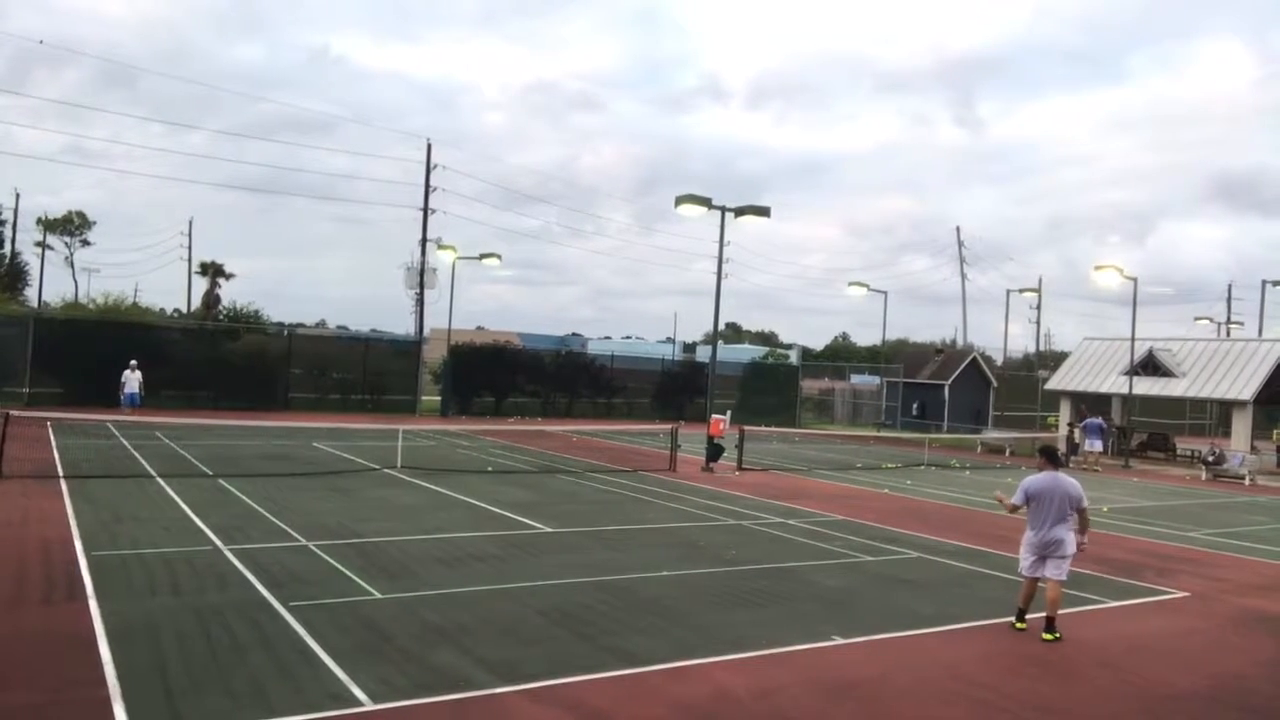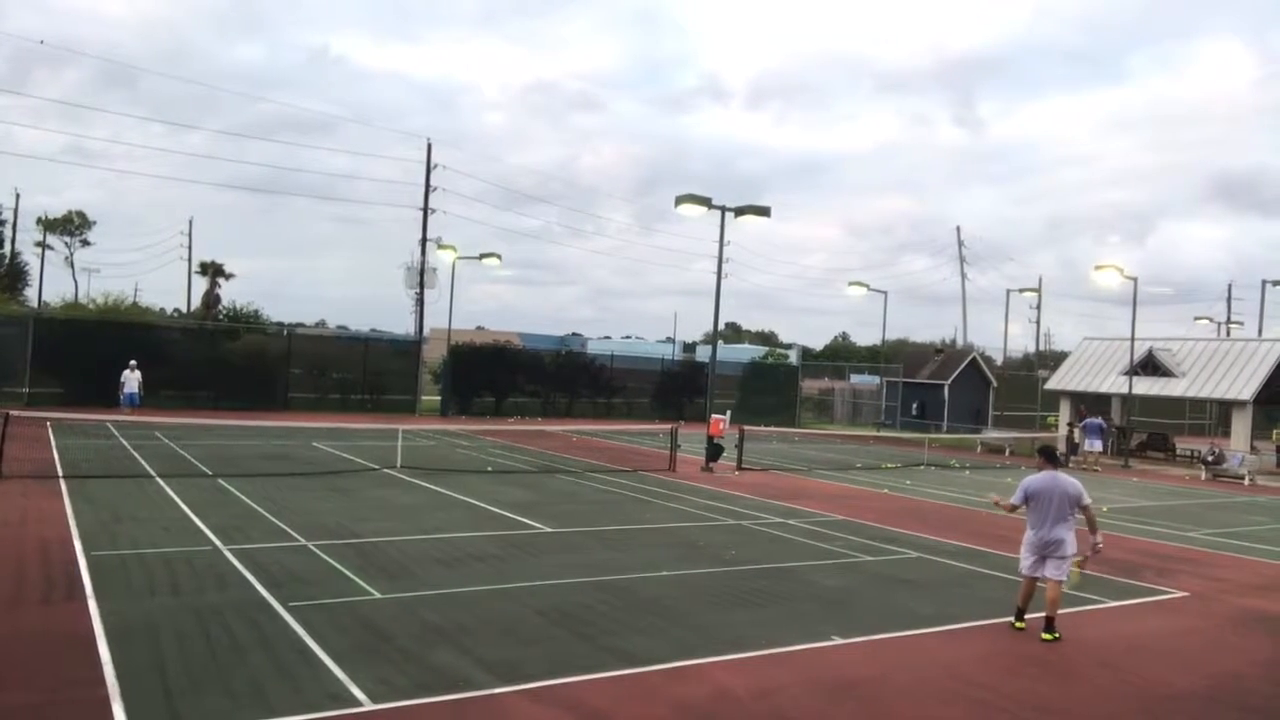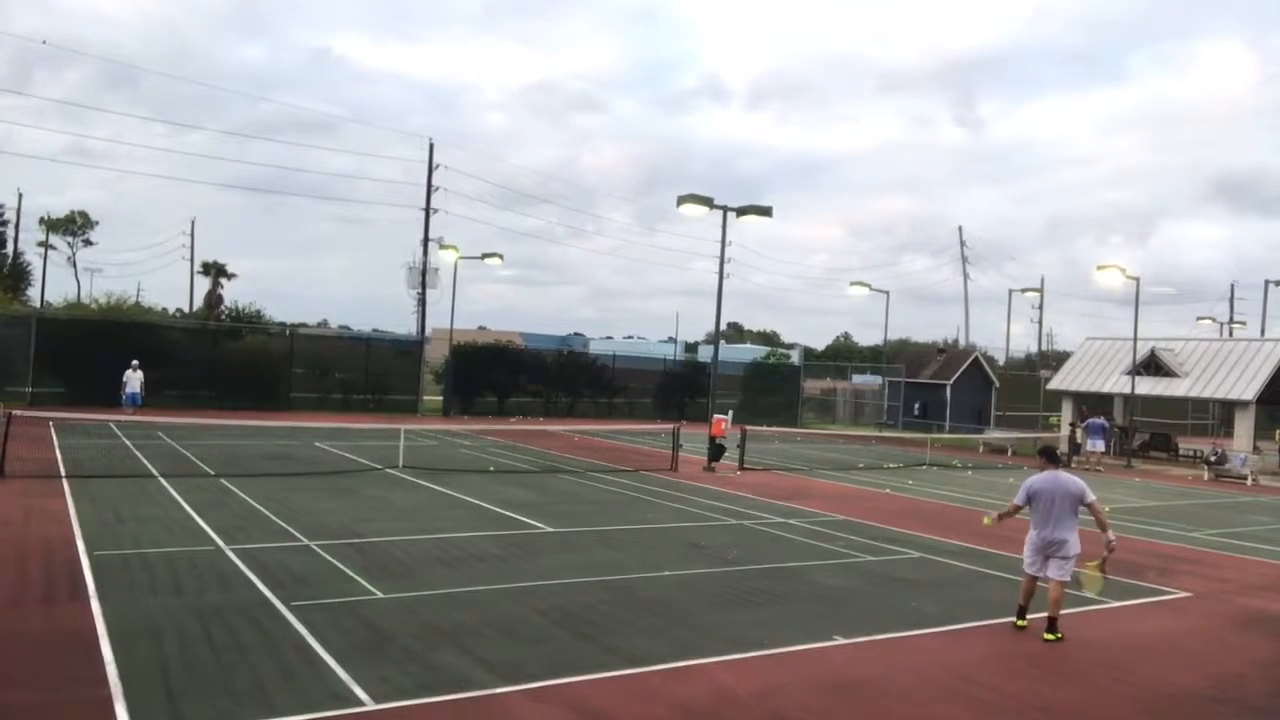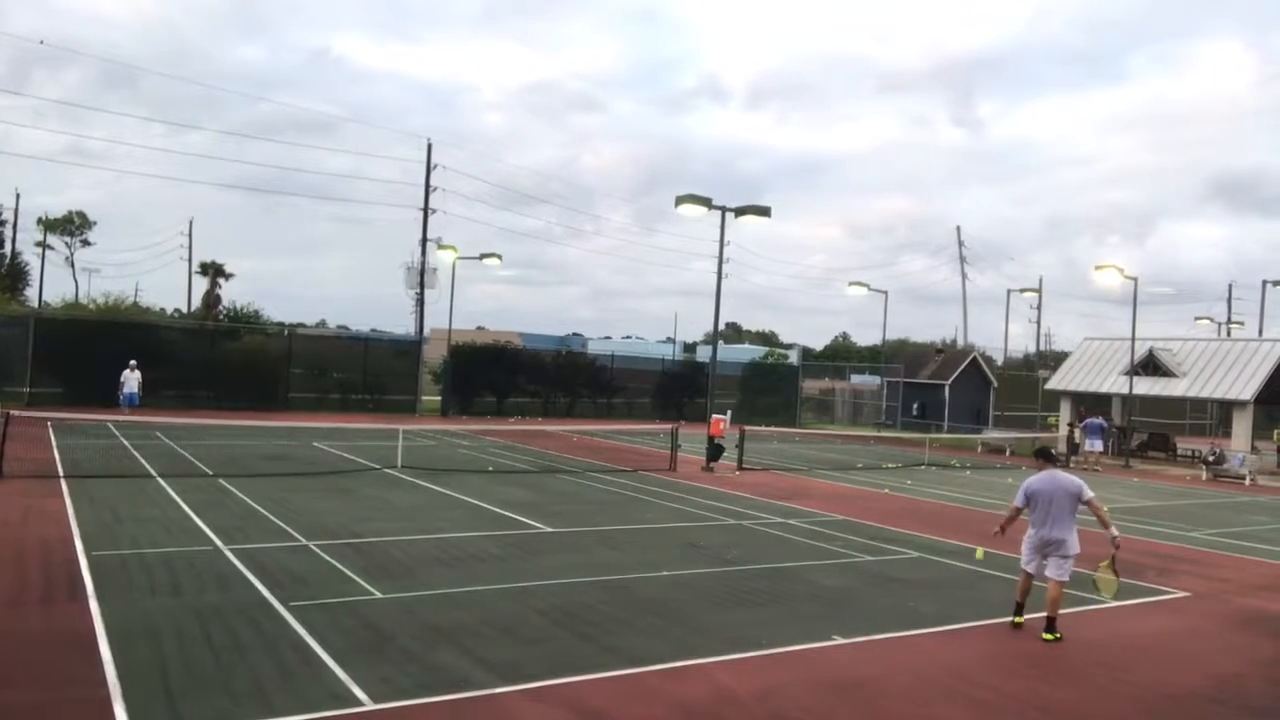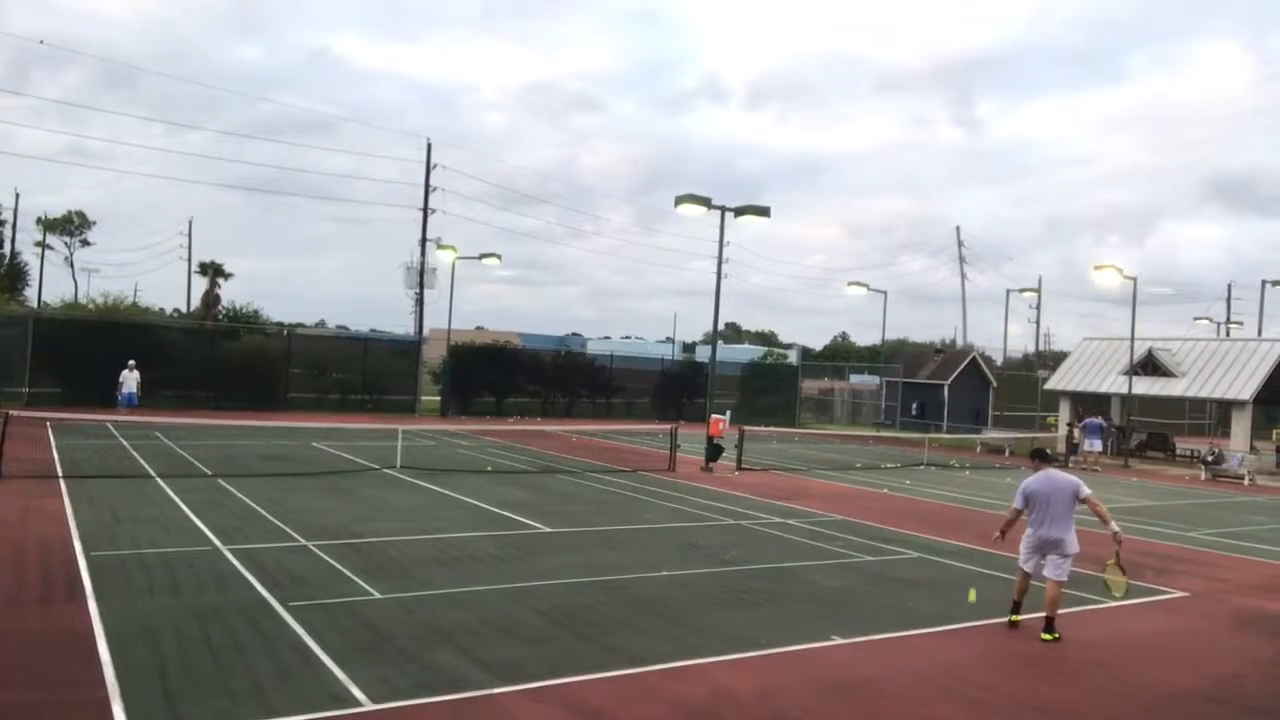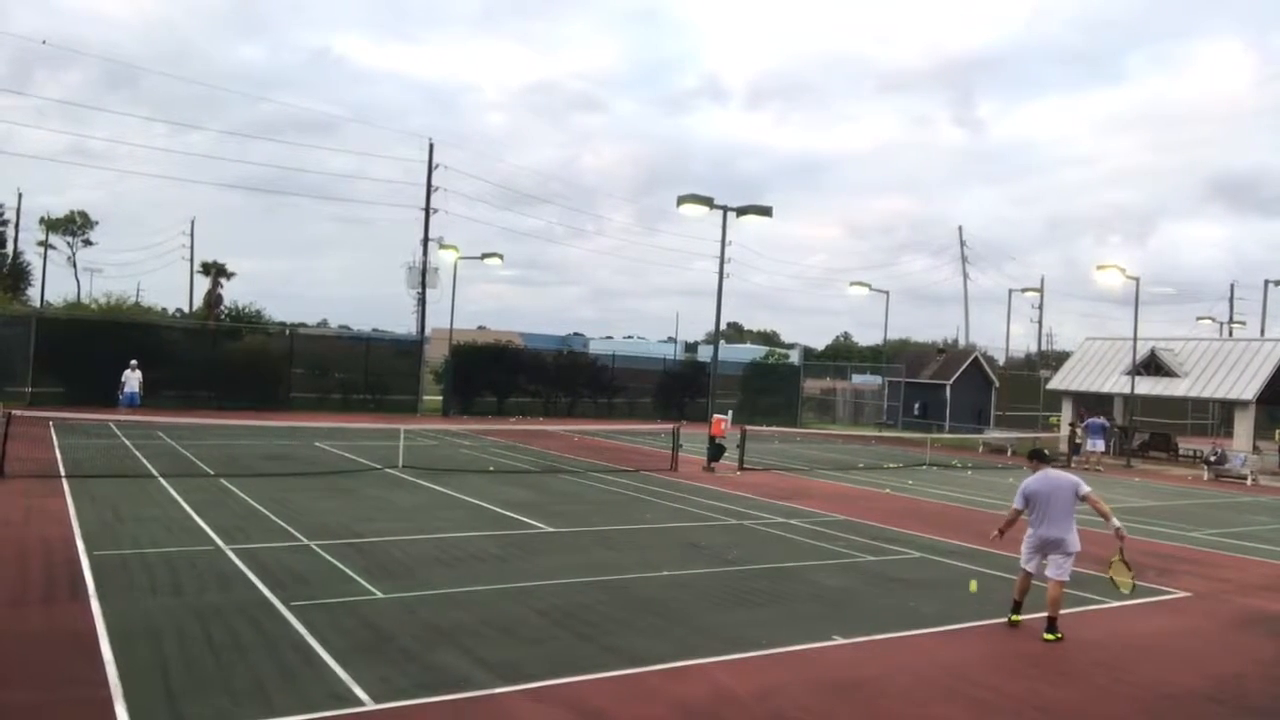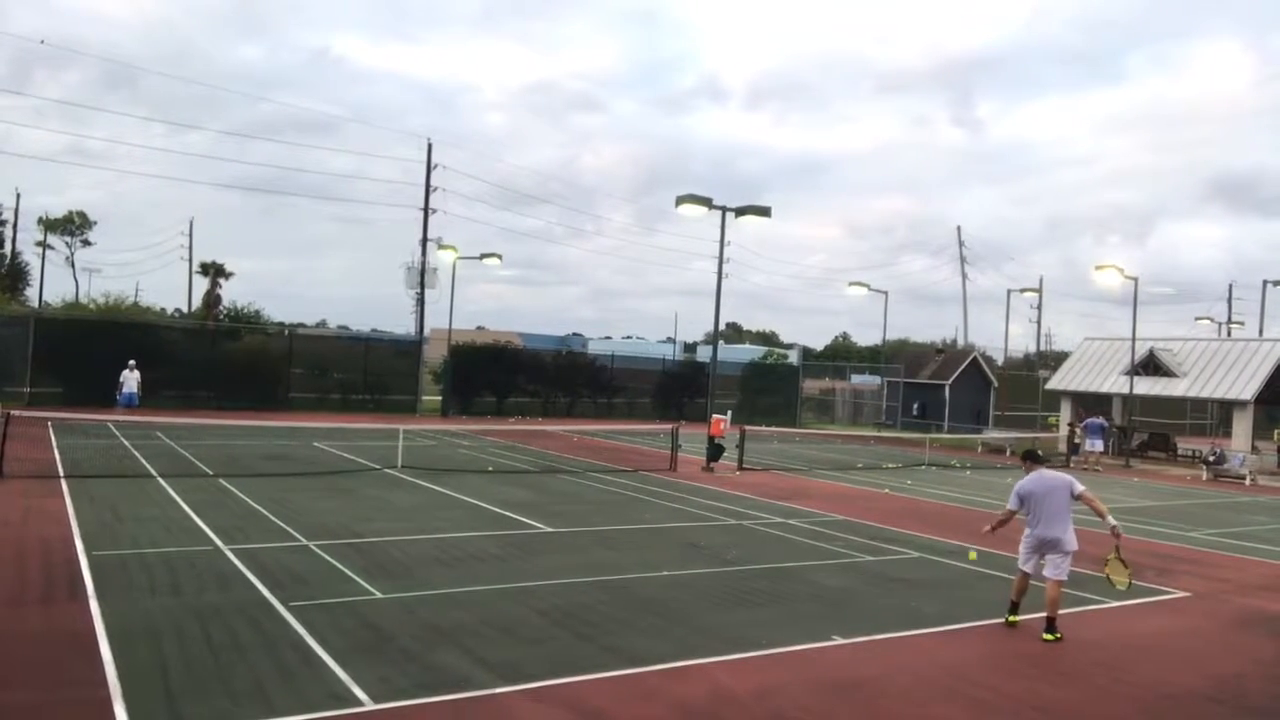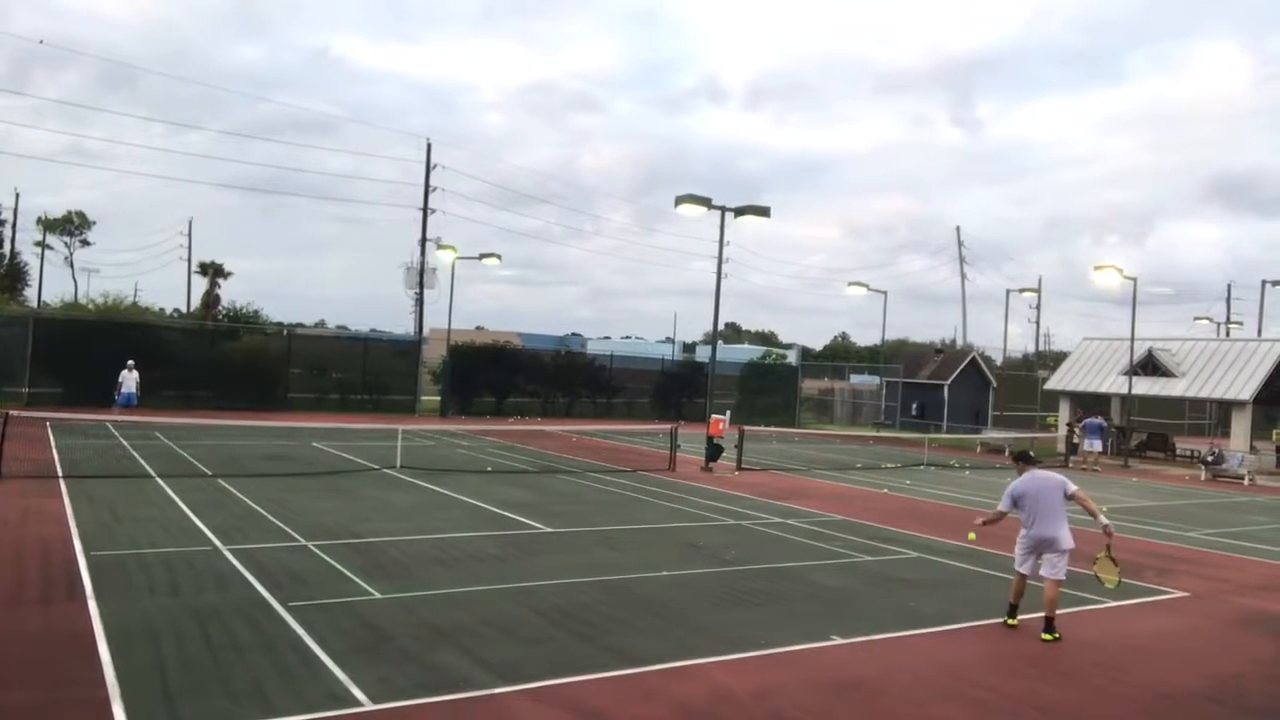
dt=0.1s
person 1, frame 1
left shoulder: (1030, 482)
right shoulder: (1074, 485)
left elbow: (1012, 508)
right elbow: (1083, 517)
left wrist: (1002, 499)
right wrist: (1082, 537)
left hip: (1035, 540)
right hip: (1061, 541)
left knee: (1030, 579)
right knee: (1054, 582)
left ankle: (1020, 619)
right ankle: (1049, 628)
person 1, frame 2
left shoulder: (1030, 482)
right shoulder: (1074, 485)
left elbow: (1011, 508)
right elbow: (1089, 514)
left wrist: (999, 502)
right wrist: (1096, 537)
left hip: (1035, 539)
right hip: (1061, 541)
left knee: (1029, 578)
right knee: (1054, 583)
left ankle: (1019, 618)
right ankle: (1049, 628)
person 1, frame 3
left shoulder: (1032, 483)
right shoulder: (1077, 484)
left elbow: (1014, 509)
right elbow: (1096, 511)
left wrist: (999, 516)
right wrist: (1109, 535)
left hip: (1038, 539)
right hip: (1064, 541)
left knee: (1030, 577)
right knee: (1057, 583)
left ankle: (1021, 617)
right ankle: (1051, 628)
person 1, frame 4
left shoulder: (1030, 483)
right shoulder: (1075, 482)
left elbow: (1015, 513)
right elbow: (1097, 508)
left wrist: (1002, 526)
right wrist: (1113, 532)
left hip: (1036, 537)
right hip: (1064, 541)
left knee: (1027, 574)
right knee: (1056, 582)
left ankle: (1018, 614)
right ankle: (1050, 628)
person 1, frame 5
left shoulder: (1028, 484)
right shoulder: (1072, 481)
left elbow: (1014, 515)
right elbow: (1095, 505)
left wrist: (1001, 532)
right wrist: (1113, 528)
left hip: (1035, 537)
right hip: (1062, 540)
left knee: (1024, 573)
right knee: (1054, 582)
left ankle: (1014, 613)
right ankle: (1048, 628)
person 1, frame 6
left shoulder: (1028, 484)
right shoulder: (1071, 480)
left elbow: (1014, 515)
right elbow: (1095, 502)
left wrist: (1001, 531)
right wrist: (1115, 524)
left hip: (1036, 537)
right hip: (1063, 540)
left knee: (1026, 573)
right knee: (1056, 582)
left ankle: (1015, 612)
right ankle: (1051, 629)
person 1, frame 7
left shoulder: (1022, 485)
right shoulder: (1066, 479)
left elbow: (1008, 515)
right elbow: (1091, 500)
left wrist: (992, 527)
right wrist: (1110, 522)
left hip: (1034, 537)
right hip: (1061, 539)
left knee: (1023, 573)
right knee: (1054, 582)
left ankle: (1012, 613)
right ankle: (1050, 628)
person 1, frame 8
left shoulder: (1016, 486)
right shoulder: (1058, 479)
left elbow: (998, 515)
right elbow: (1083, 500)
left wrist: (983, 521)
right wrist: (1102, 521)
left hip: (1030, 537)
right hip: (1057, 538)
left knee: (1021, 575)
right knee: (1052, 581)
left ankle: (1011, 616)
right ankle: (1048, 628)
